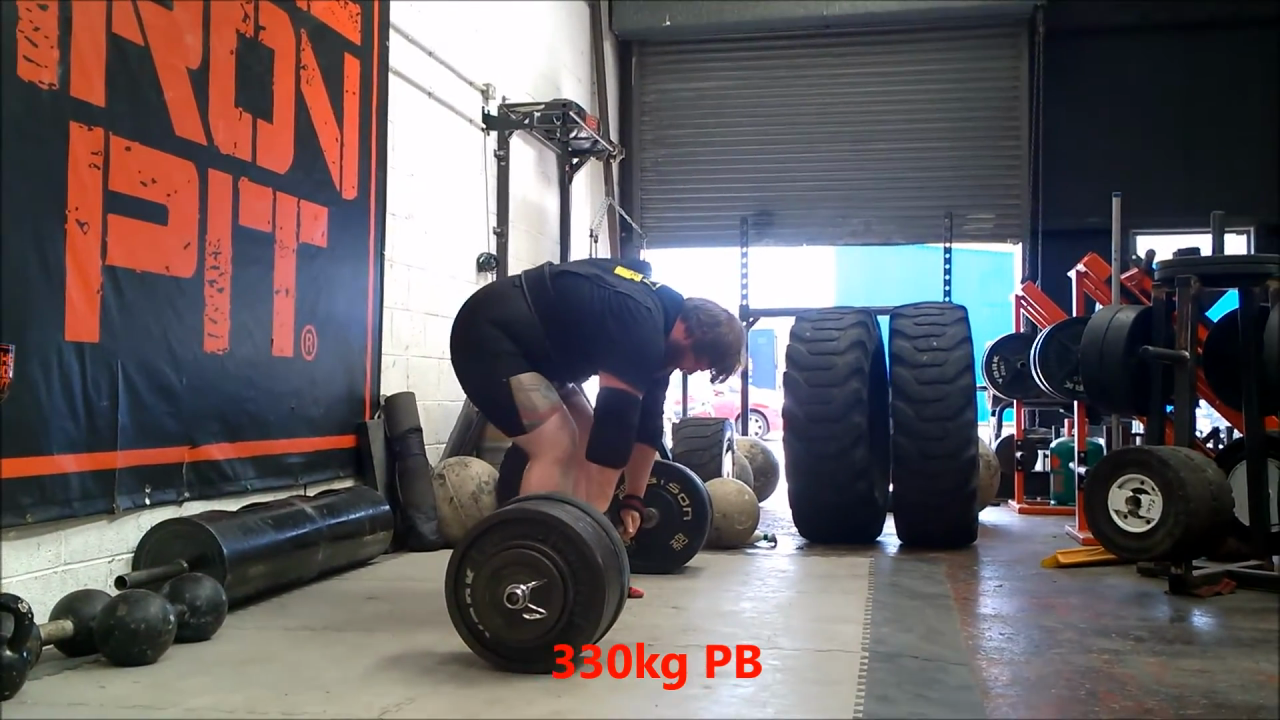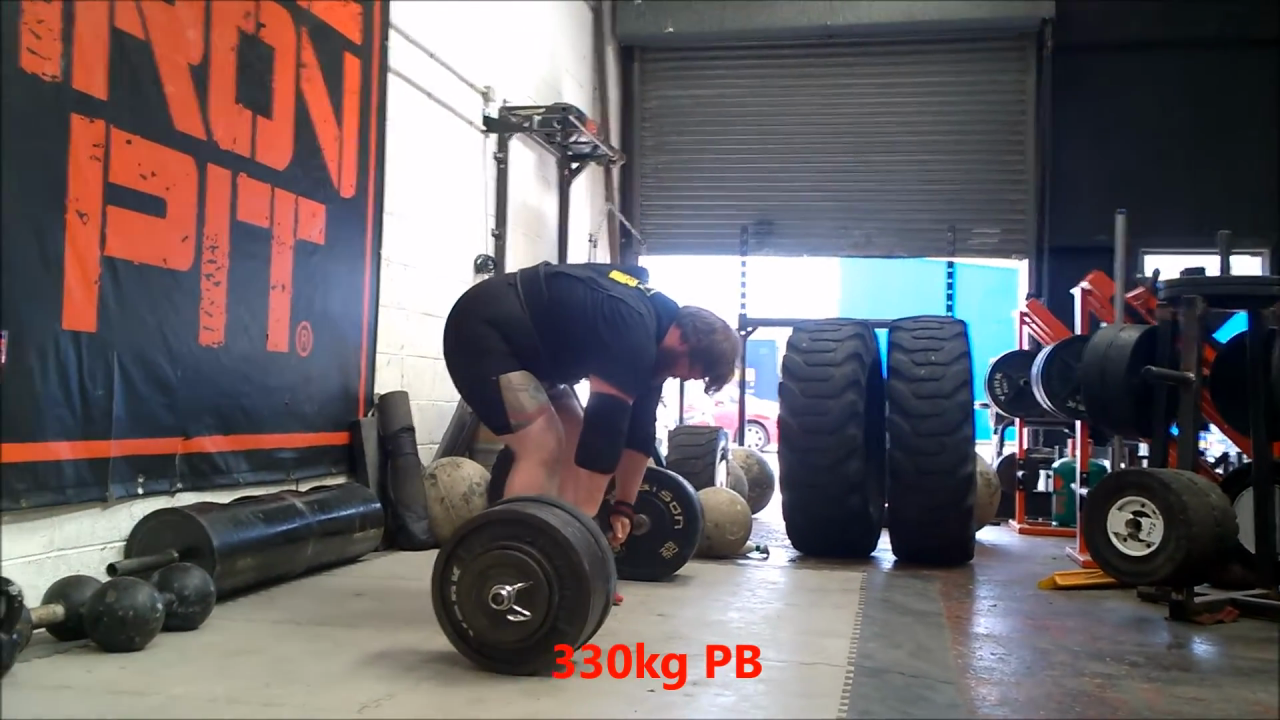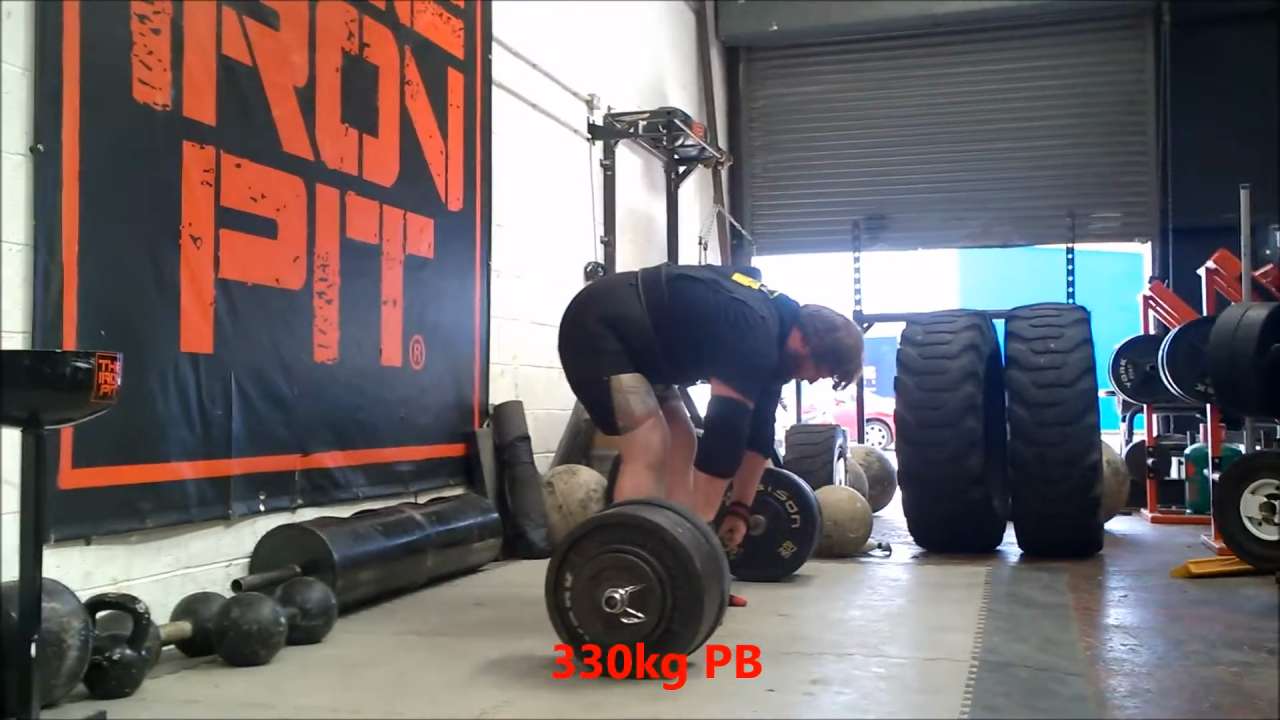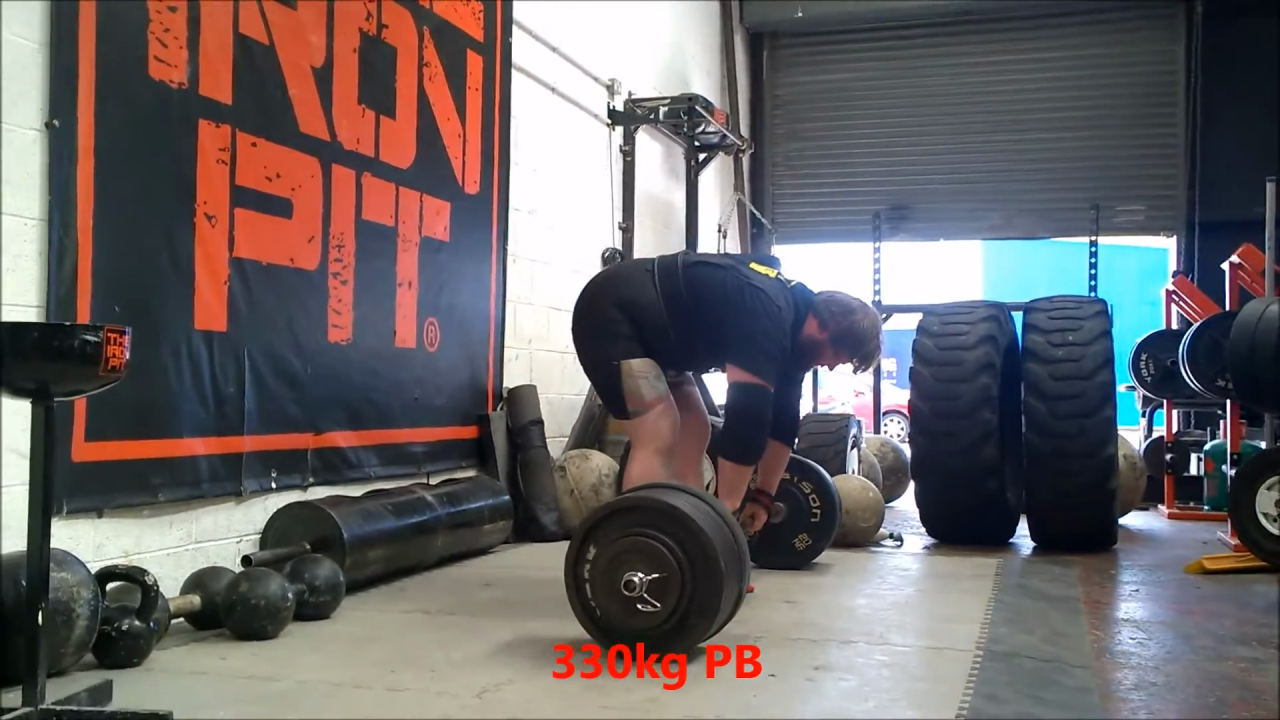
dt=0.5s
person 1, frame 1
left shoulder: (661, 323)
right shoulder: (640, 327)
left elbow: (647, 417)
right elbow: (615, 420)
left wrist: (633, 500)
left hip: (529, 343)
right hip: (490, 334)
left knee: (584, 444)
right knee: (556, 449)
person 1, frame 2
left shoulder: (653, 331)
right shoulder: (632, 333)
left elbow: (639, 425)
right elbow: (605, 425)
left wrist: (624, 506)
left hip: (521, 342)
right hip: (483, 331)
left knee: (573, 444)
right knee: (543, 449)
person 1, frame 3
left shoulder: (773, 336)
right shoulder: (753, 334)
left elbow: (758, 426)
right elbow: (725, 428)
left wrist: (740, 507)
left hip: (634, 344)
right hip: (598, 329)
left knee: (680, 450)
right knee: (648, 453)
person 1, frame 4
left shoulder: (791, 324)
right shoulder: (766, 319)
left elbow: (782, 416)
right elbow: (747, 415)
left wrist: (764, 495)
right wrist: (726, 510)
left hip: (652, 326)
right hip: (612, 315)
left knee: (694, 434)
right knee: (660, 437)
